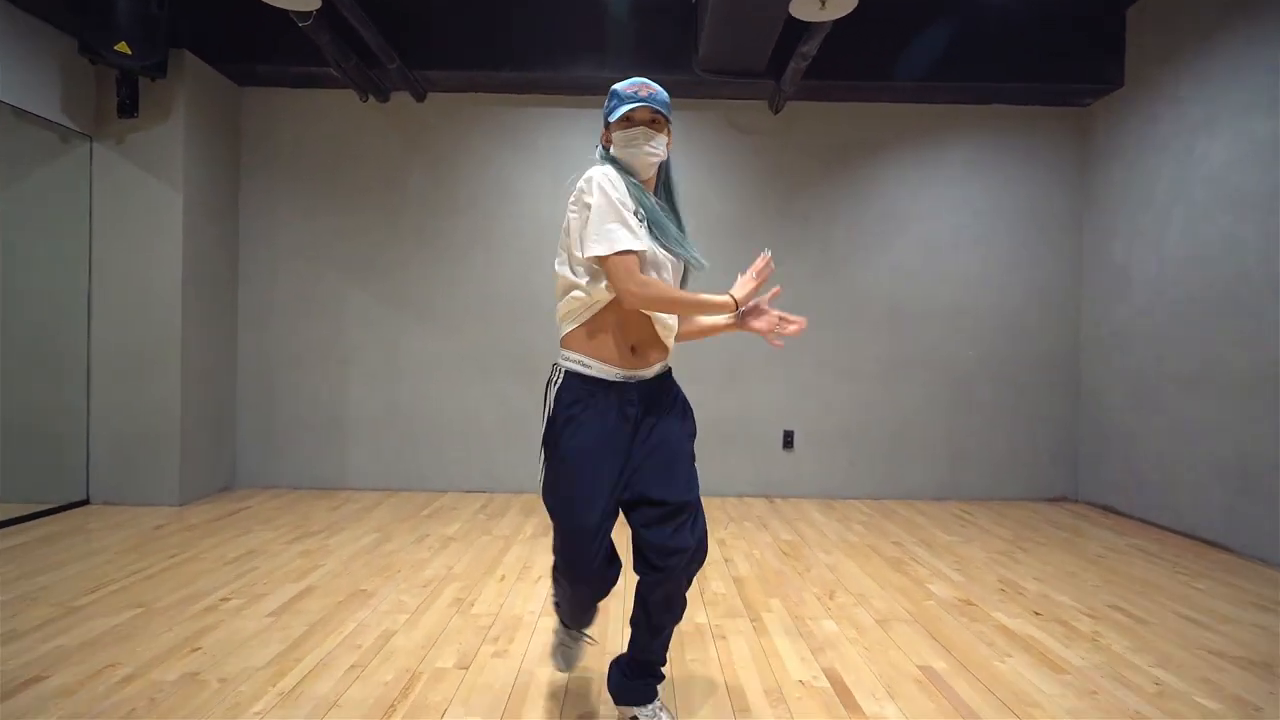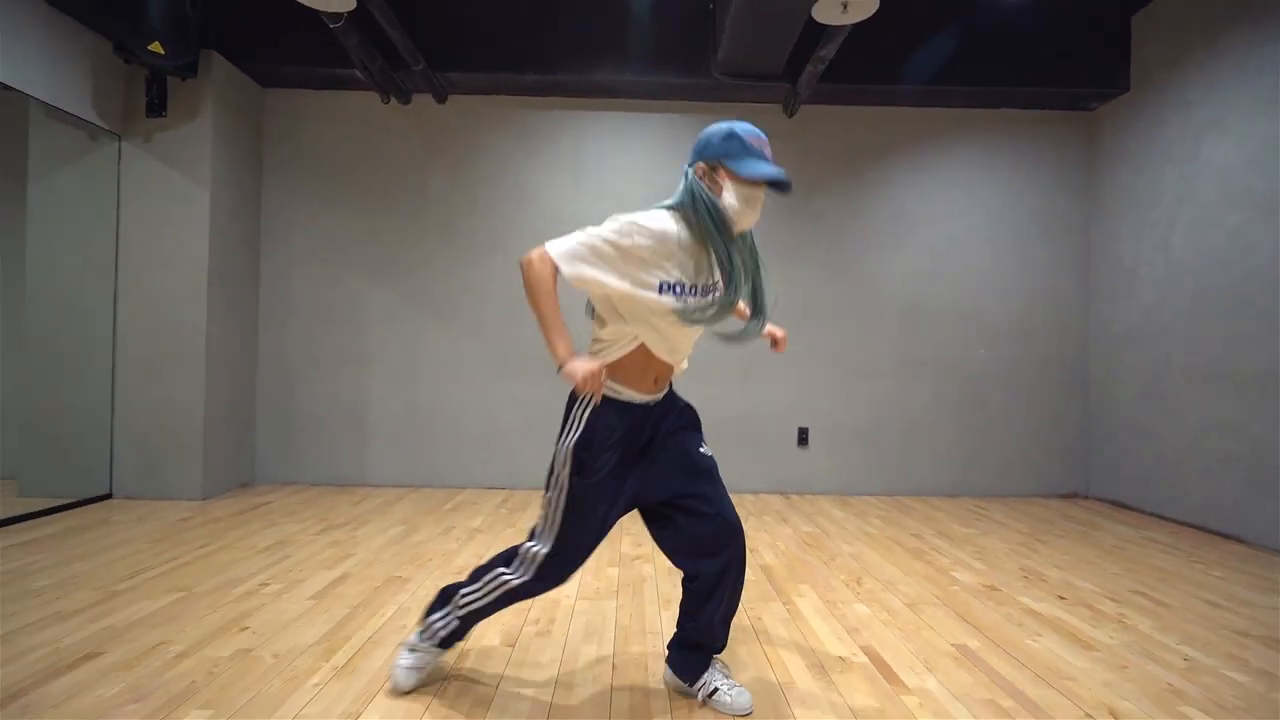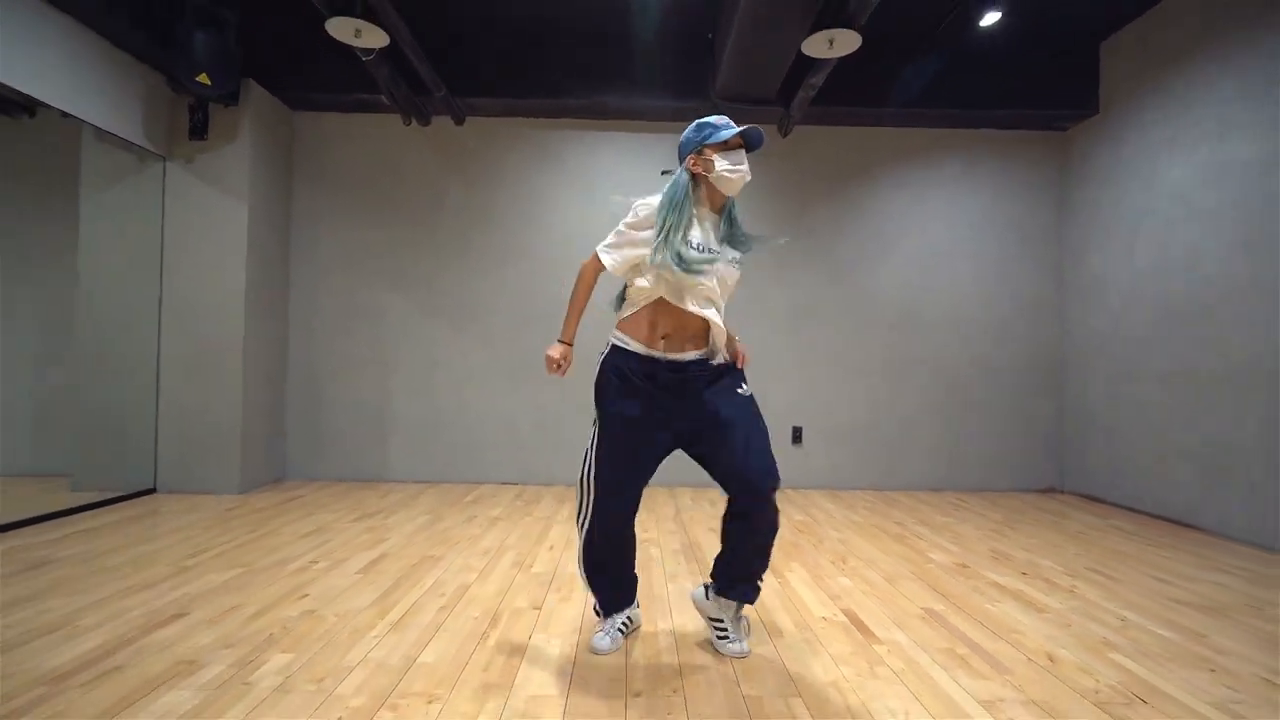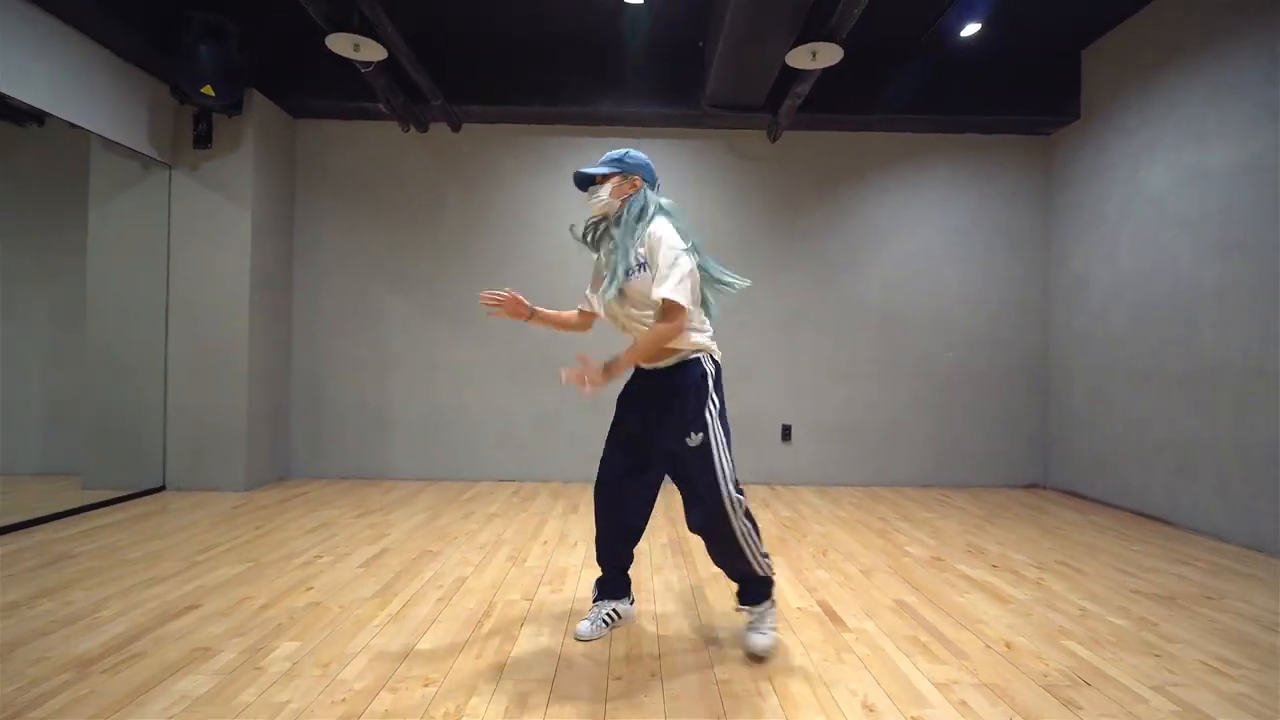
dt=0.4s
person 1, frame 1
left shoulder: (660, 216)
right shoulder: (600, 186)
right elbow: (629, 291)
left wrist: (739, 321)
right wrist: (726, 303)
left hip: (655, 398)
right hip: (588, 394)
left knee: (676, 547)
right knee: (585, 554)
right ankle: (573, 622)
person 1, frame 2
left shoulder: (721, 247)
right shoulder: (644, 233)
right elbow: (536, 263)
left wrist: (758, 324)
right wrist: (567, 356)
left hip: (661, 417)
right hip: (606, 416)
left knee: (720, 539)
right knee: (550, 555)
left ankle: (694, 665)
right ankle: (434, 632)
person 1, frame 3
left shoulder: (732, 233)
right shoulder: (655, 212)
right elbow: (593, 268)
left wrist: (727, 340)
right wrist: (565, 339)
left hip: (701, 375)
right hip: (632, 371)
left knee: (756, 485)
right knee: (606, 502)
left ankle: (726, 598)
right ankle: (617, 607)
person 1, frame 4
left shoulder: (660, 235)
right shoulder: (610, 251)
left elbow: (673, 322)
right elbow: (586, 318)
left wrist: (614, 366)
right wrist: (529, 314)
left hip: (688, 377)
right hip: (644, 381)
left knee: (715, 497)
right knee: (614, 496)
right ankle: (614, 597)
